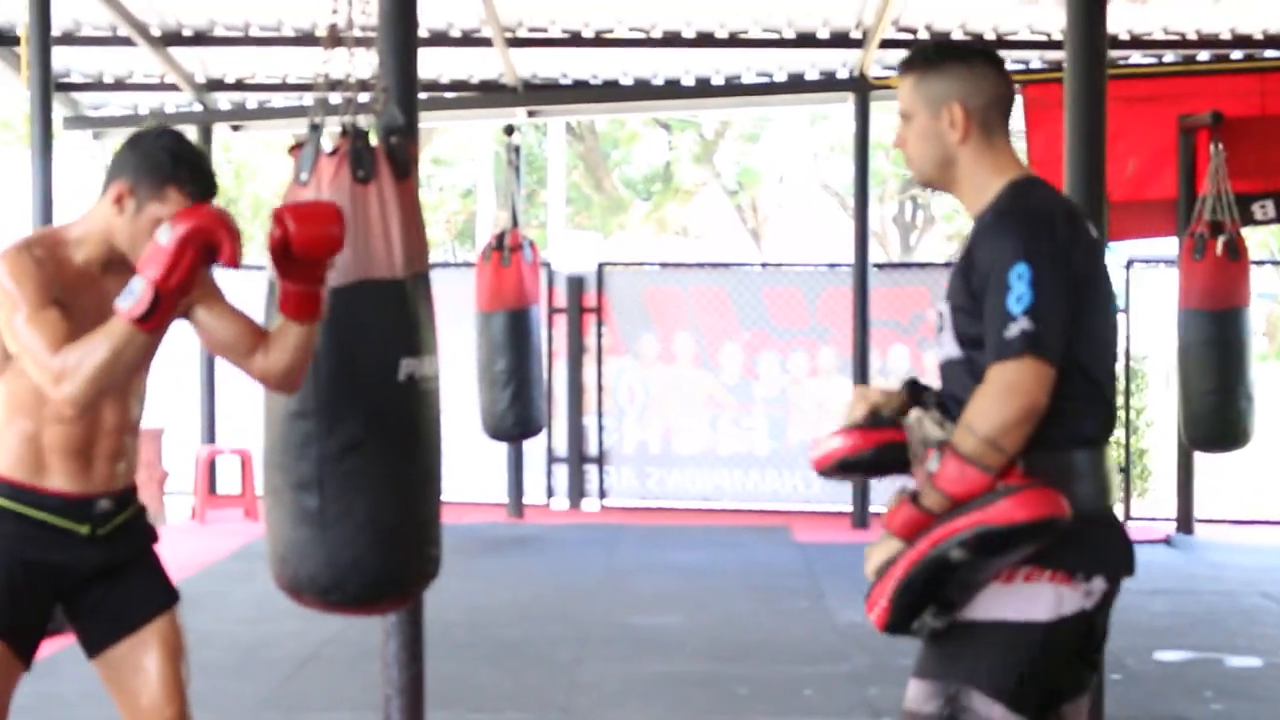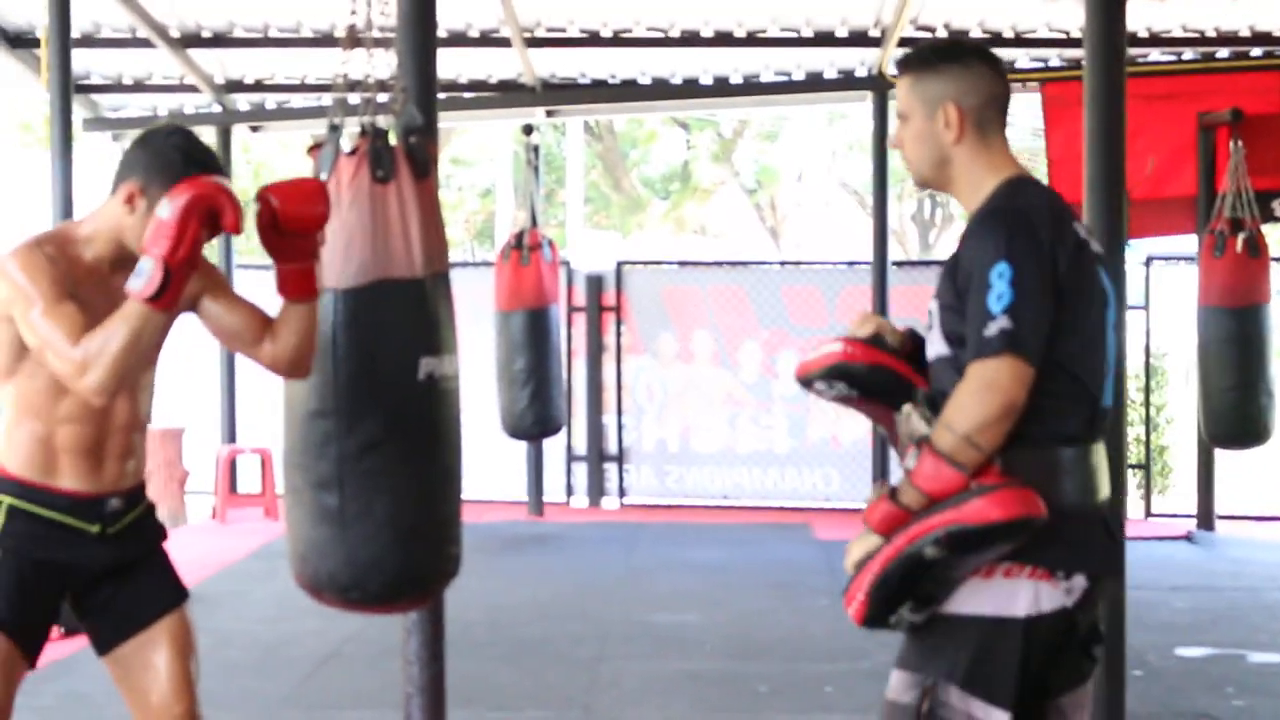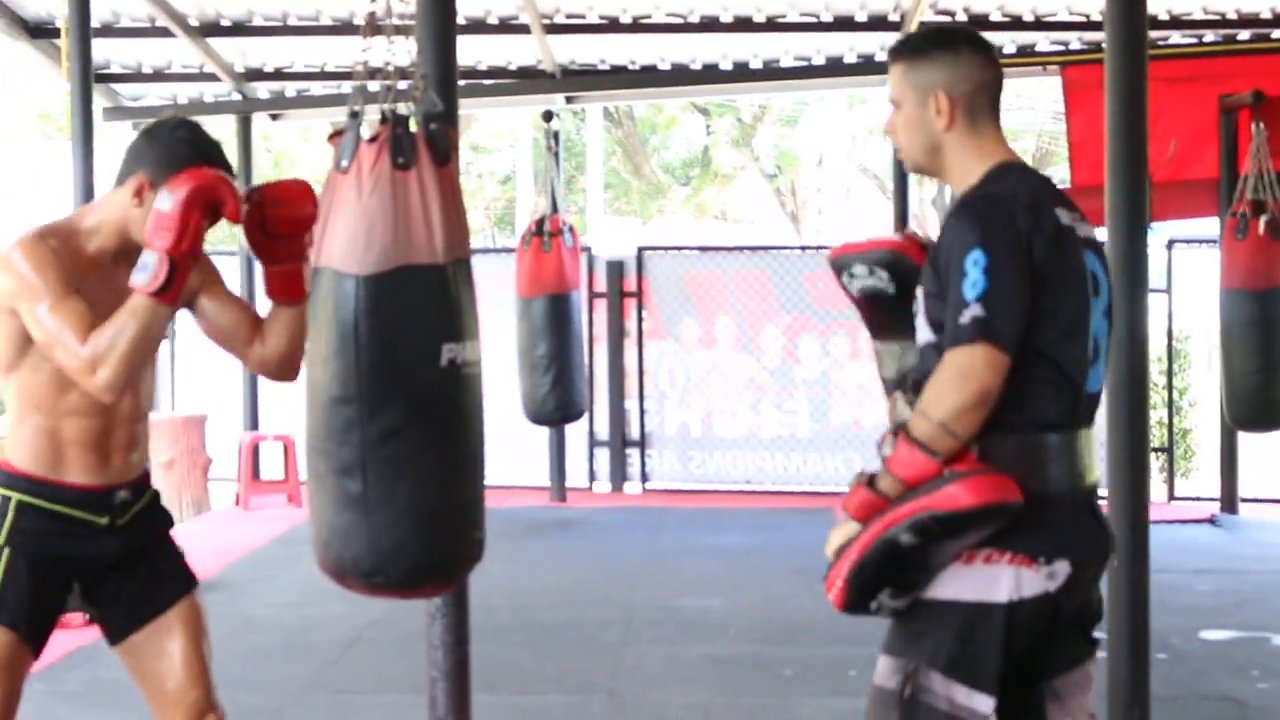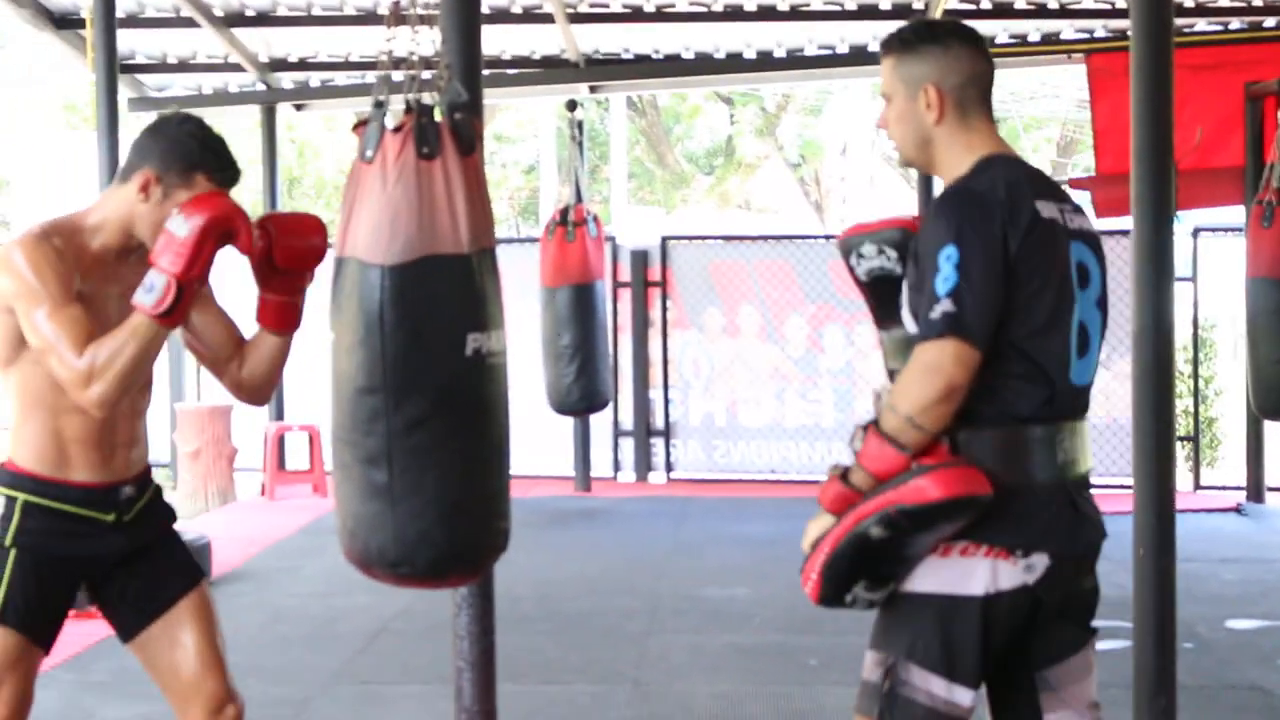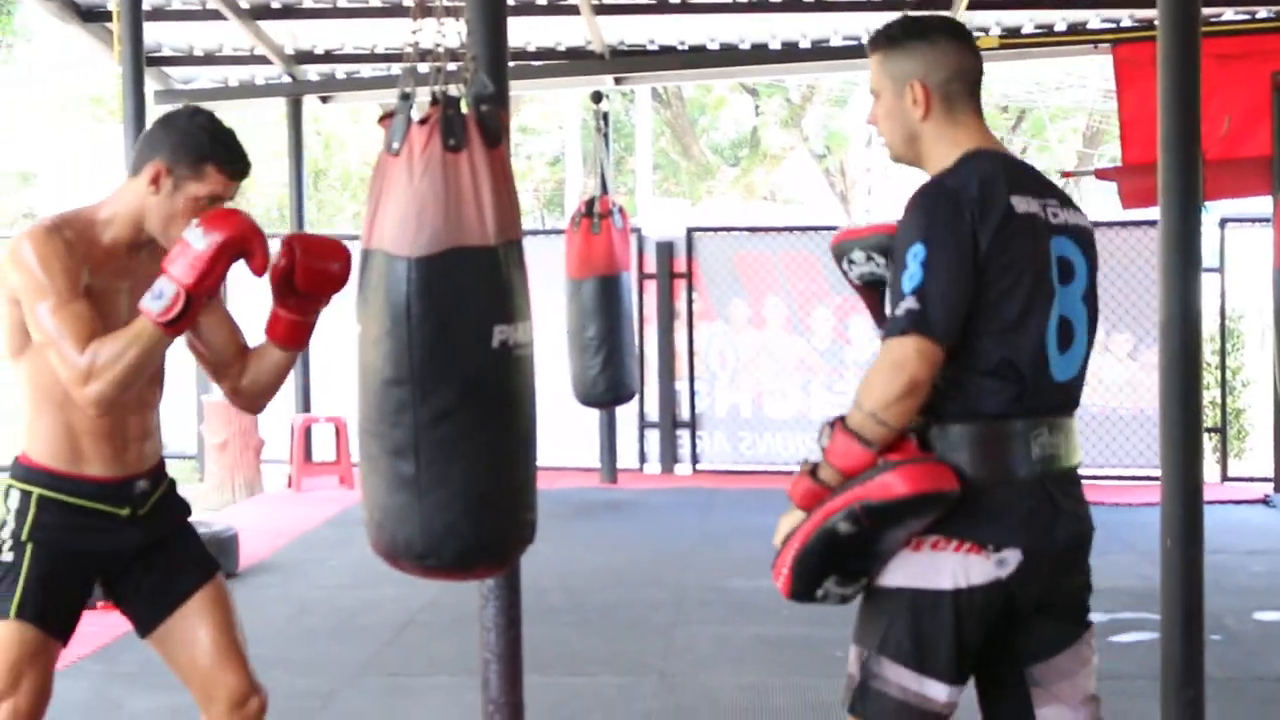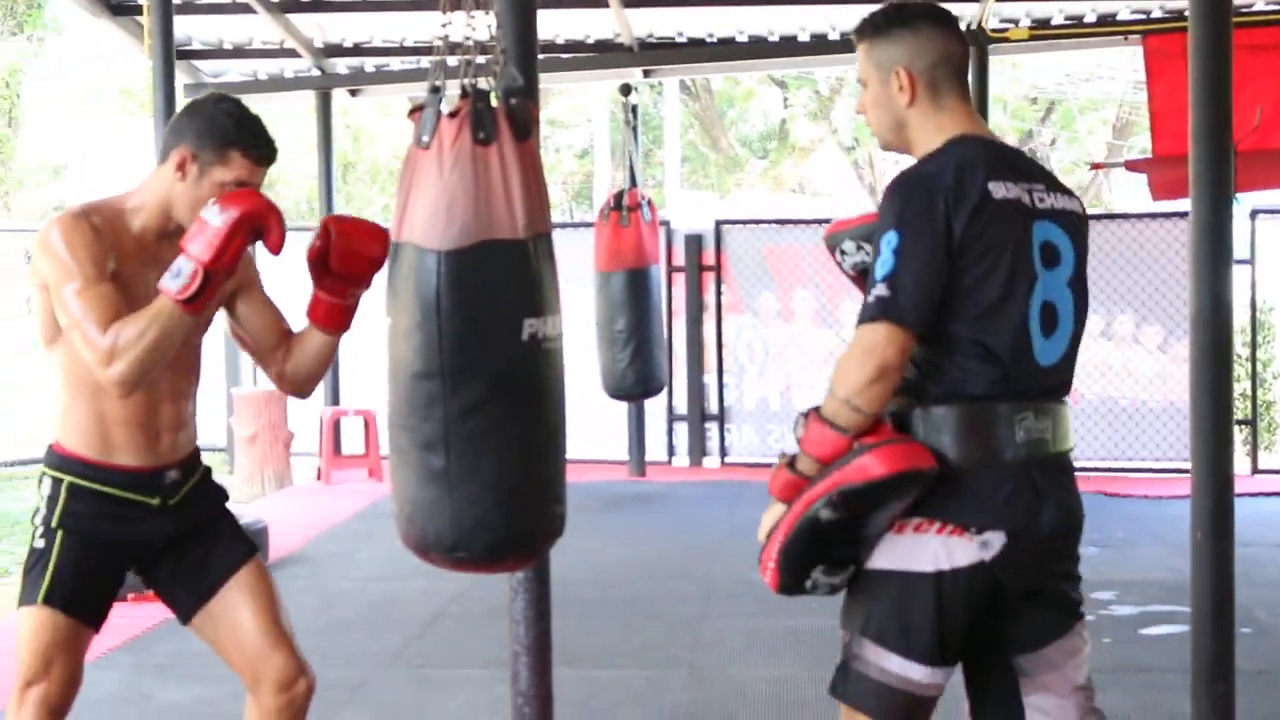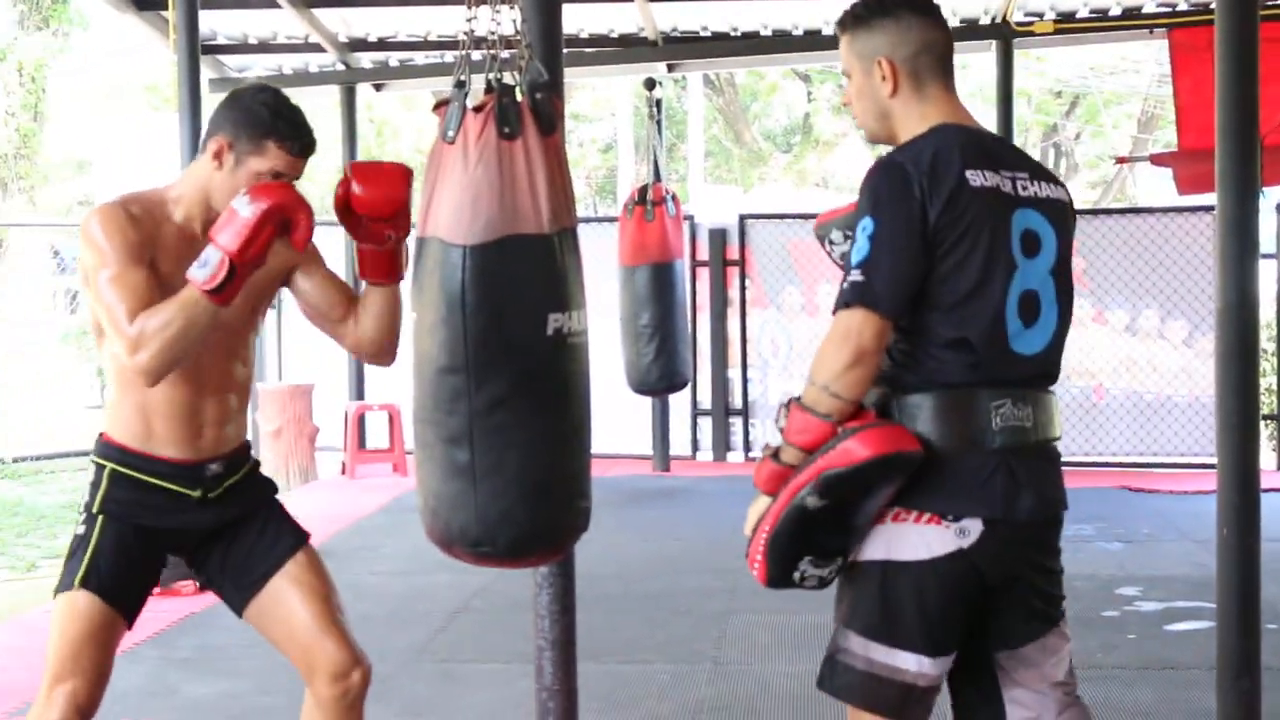
dt=0.1s
person 1, frame 1
left shoulder: (1018, 227)
right shoulder: (1036, 221)
left elbow: (1019, 389)
right wrist: (909, 409)
left hip: (1030, 547)
right hip: (1059, 539)
person 1, frame 2
left shoulder: (1006, 227)
right shoulder: (1051, 222)
left elbow: (997, 389)
right wrist: (905, 358)
left hip: (1012, 541)
right hip: (1064, 532)
person 1, frame 3
left shoulder: (989, 215)
right shoulder: (1050, 211)
left elbow: (974, 377)
left wrist: (873, 503)
left hip: (998, 528)
right hip: (1055, 517)
person 1, frame 4
left shoulder: (970, 206)
right shoulder: (1058, 210)
left elbow: (943, 372)
left wrist: (849, 494)
right wrist: (915, 298)
left hip: (983, 518)
right hip: (1059, 509)
person 1, frame 5
left shoulder: (946, 202)
right shoulder: (1057, 207)
left elbow: (910, 368)
left wrist: (820, 491)
right wrist: (903, 299)
left hip: (961, 513)
right hip: (1046, 505)
person 1, frame 6
left shoulder: (925, 190)
right shoulder: (1053, 195)
left elbow: (878, 357)
left wrist: (799, 483)
left hip: (950, 497)
right hip: (1040, 488)
person 1, frame 7
left shoulder: (902, 178)
right shoulder: (1042, 183)
left elbow: (857, 342)
left wrist: (783, 473)
left hip: (934, 486)
right hip: (1025, 477)
person 2, frame 1
left shoulder: (179, 276)
left elbow: (280, 371)
right elbow: (69, 392)
left wrist: (301, 281)
right wrist: (154, 287)
left hip: (115, 528)
person 2, frame 2
left shoulder: (185, 270)
left elbow: (290, 356)
right elbow: (96, 379)
left wrist: (296, 258)
right wrist: (161, 268)
left hip: (123, 525)
person 2, frame 3
left shoulder: (183, 263)
left elbow: (277, 360)
right elbow: (105, 376)
left wrist: (284, 261)
right wrist: (164, 259)
left hip: (131, 515)
person 2, frame 4
left shoulder: (179, 260)
left elbow: (250, 382)
right elbow: (94, 388)
left wrist: (283, 289)
right wrist: (172, 276)
left hip: (133, 511)
person 2, frame 5
left shoulder: (190, 259)
left elbow: (247, 390)
right elbow: (94, 385)
left wrist: (298, 308)
right wrist: (181, 287)
left hip: (147, 505)
right hip: (53, 511)
person 2, frame 6
left shoulder: (229, 247)
right shoulder: (75, 235)
left elbow: (293, 375)
right elbow: (116, 369)
left wrist: (339, 290)
right wrist: (201, 265)
left hip: (186, 496)
right hip: (89, 499)
person 2, frame 7
left shoulder: (278, 242)
right shoulder: (118, 225)
left elbow: (375, 346)
right elbow: (144, 358)
left wrist: (381, 245)
right wrist: (229, 257)
left hip: (232, 487)
right hip: (133, 489)
